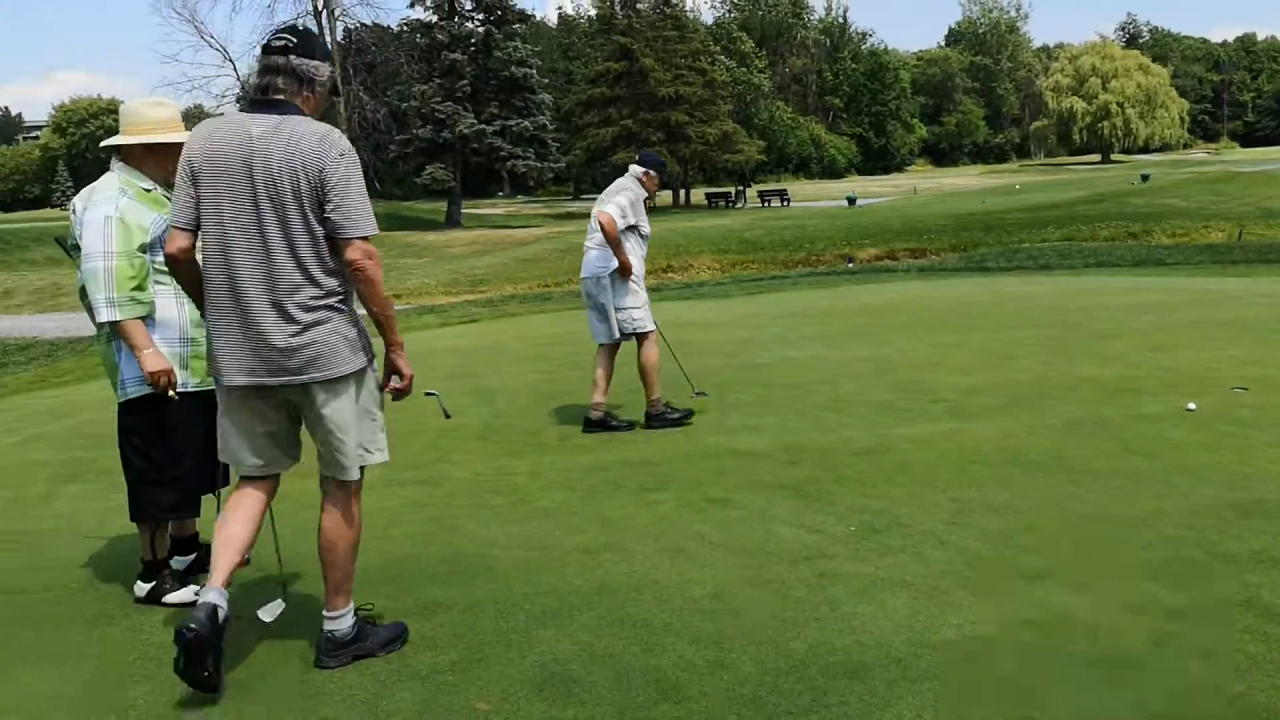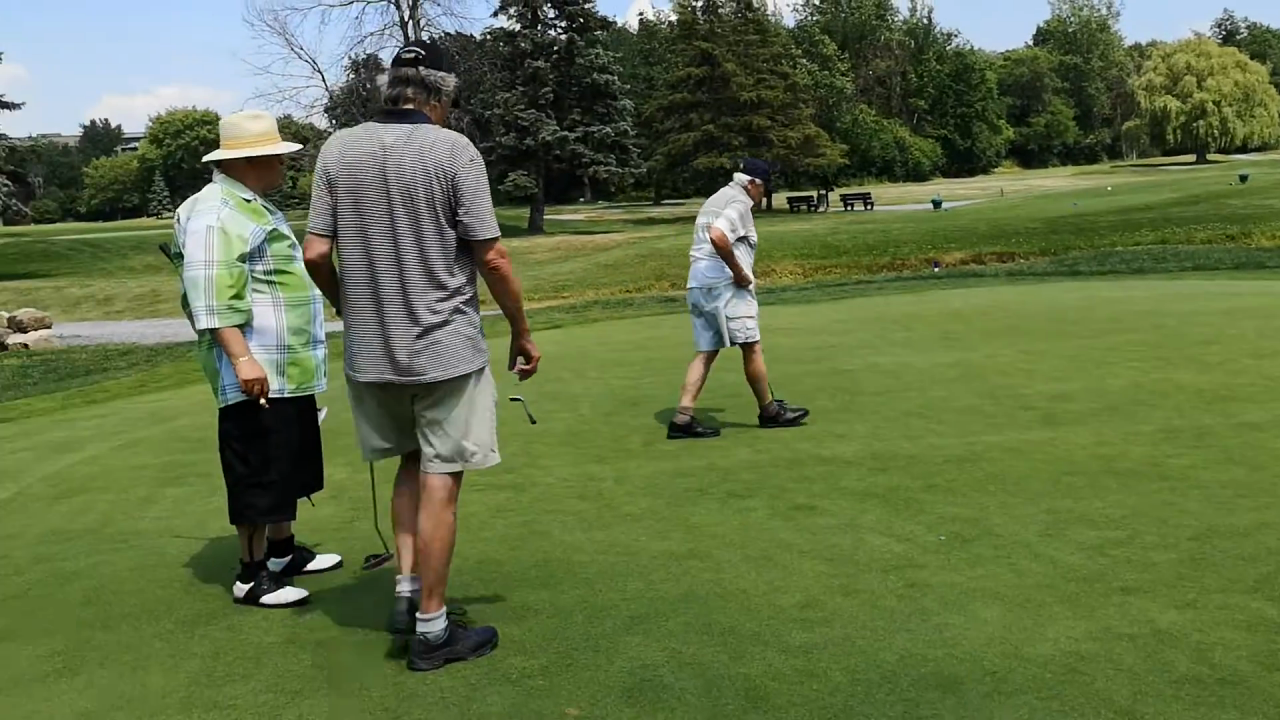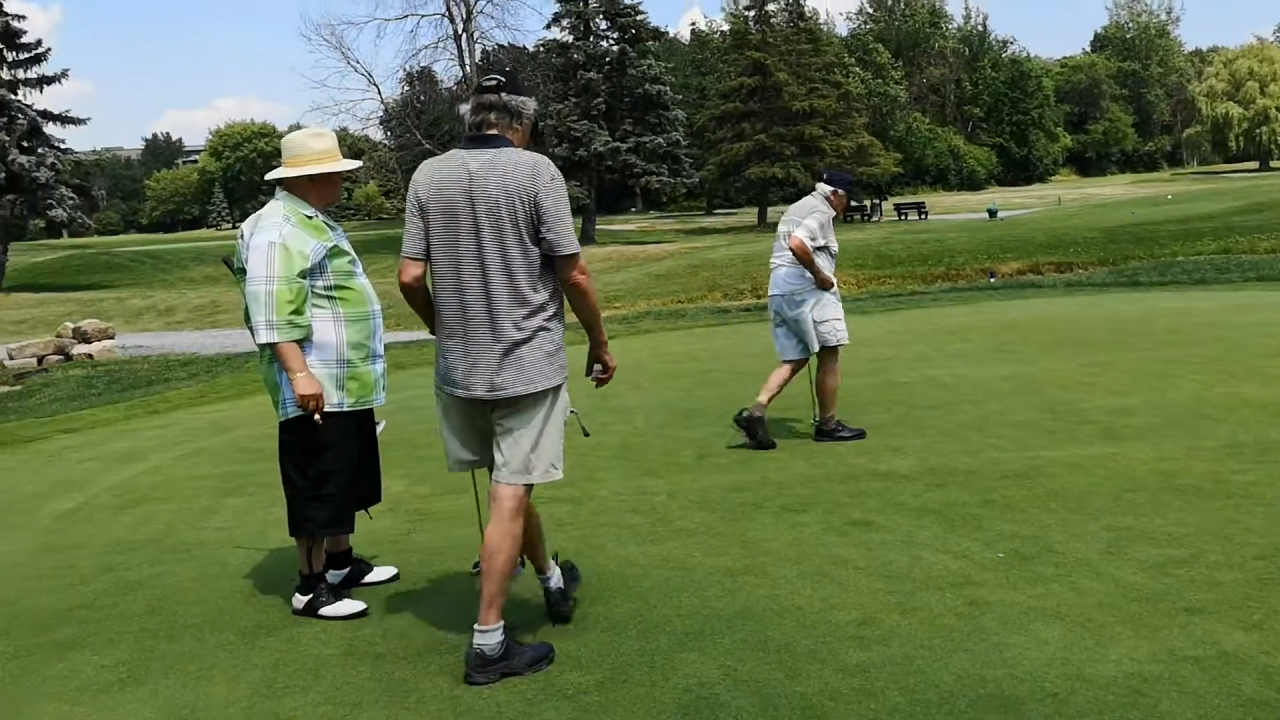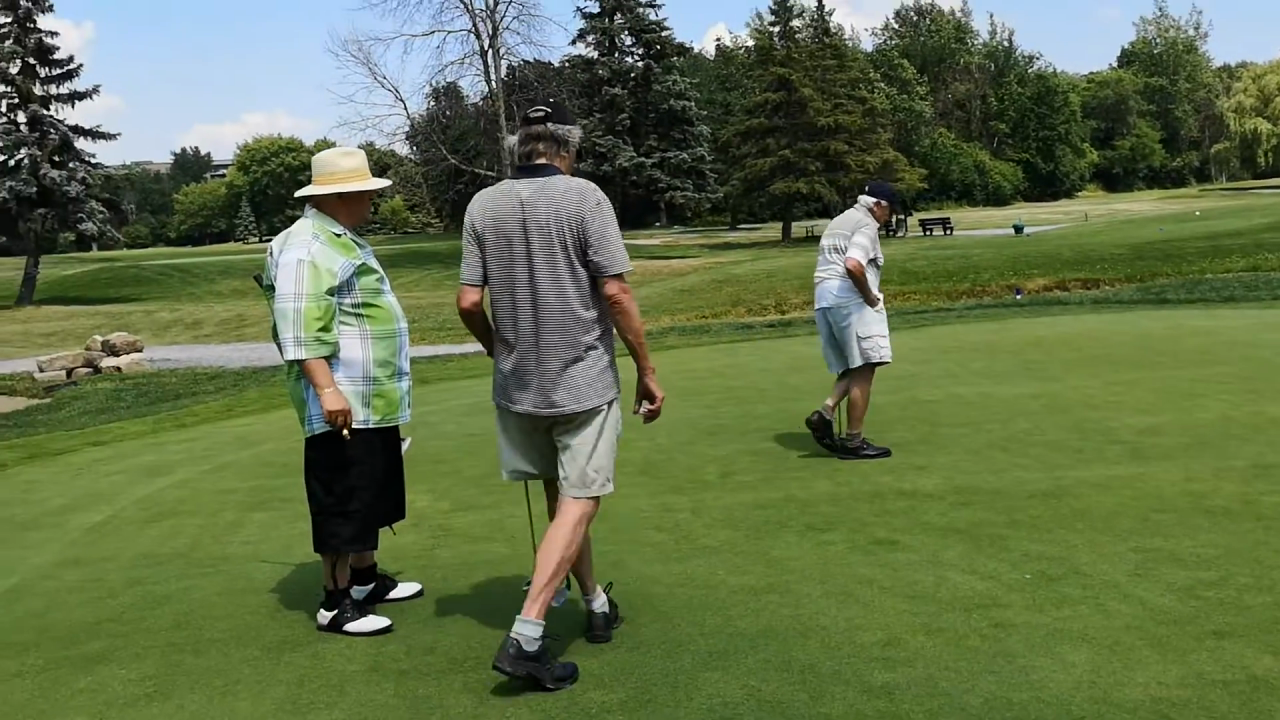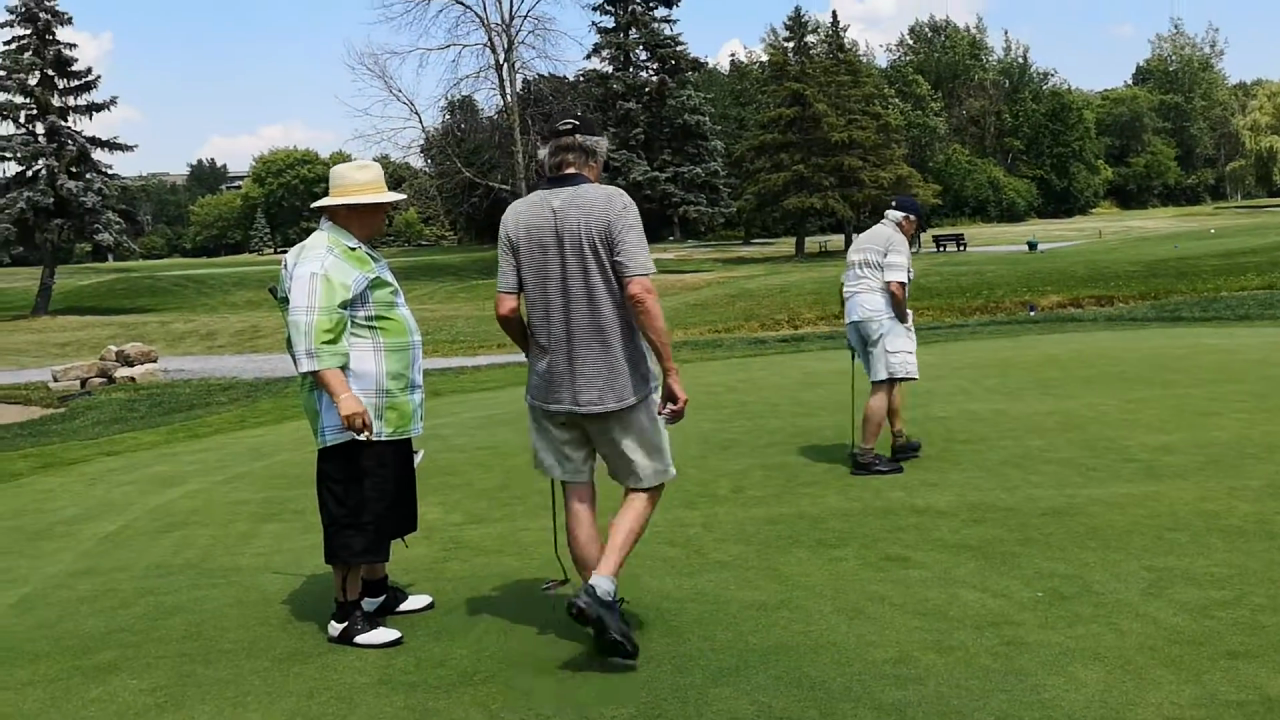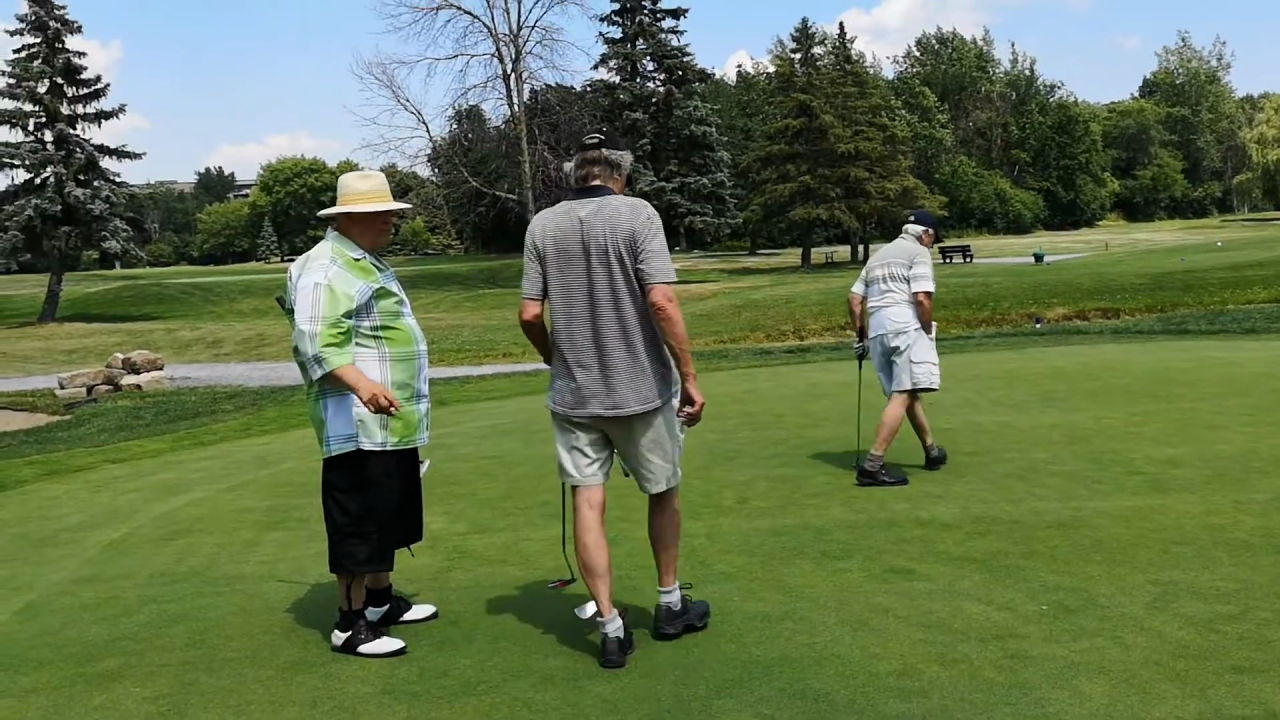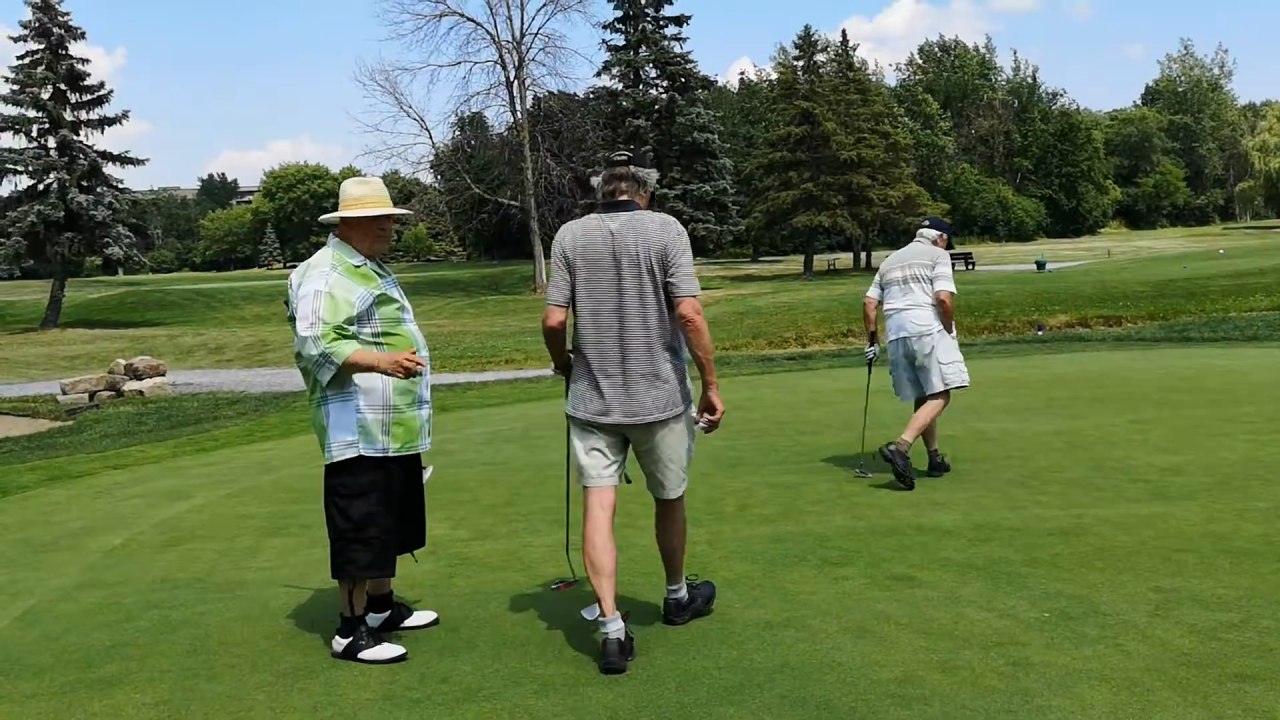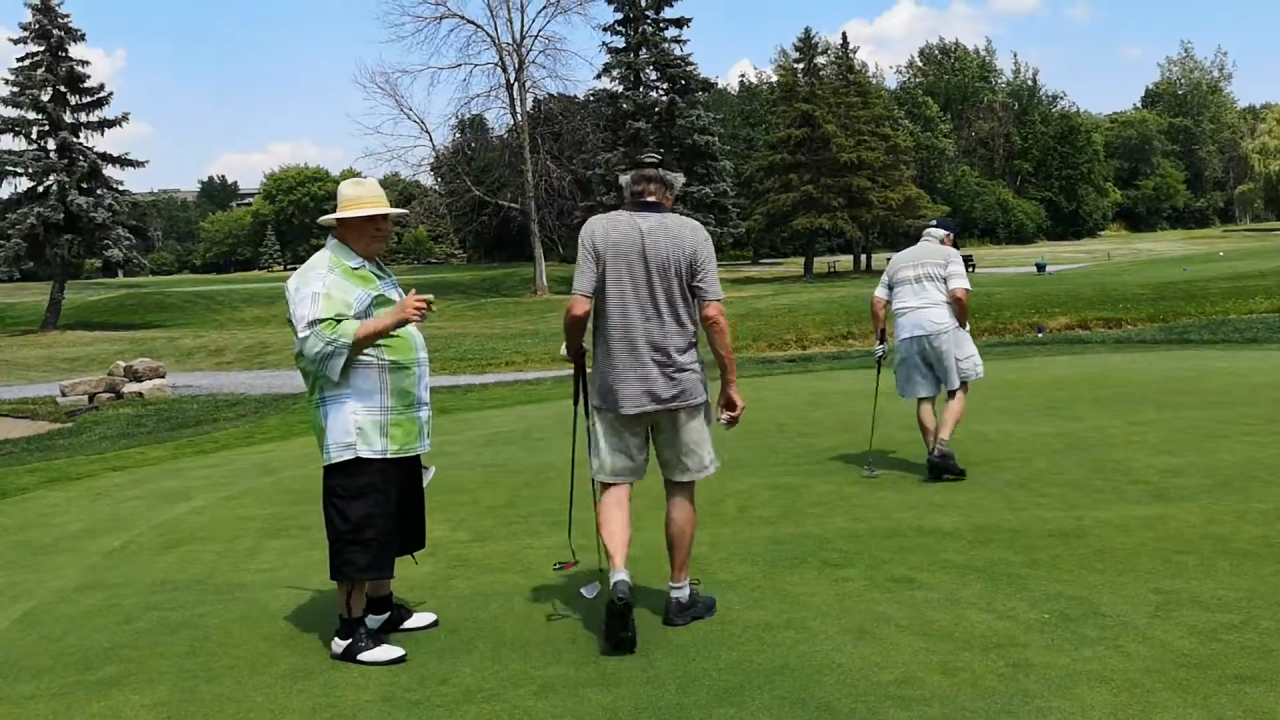
dt=0.2s
person 1, frame 1
left shoulder: (203, 140)
right shoulder: (326, 143)
left elbow: (177, 248)
right elbow: (359, 256)
right wrist: (396, 346)
left hip: (240, 354)
right hip: (325, 350)
left knee: (256, 482)
right knee: (343, 486)
left ankle: (211, 605)
right ankle: (340, 628)
person 1, frame 2
left shoulder: (338, 149)
right shoulder: (453, 150)
left elbow: (316, 253)
right elbow: (491, 257)
right wrist: (522, 332)
left hip: (370, 351)
right hip: (445, 348)
left knee: (411, 467)
right knee: (441, 484)
left ankle: (405, 594)
right ankle: (431, 629)
person 1, frame 3
left shoulder: (428, 175)
right shoulder: (536, 171)
left elbow: (410, 276)
right elbow: (574, 274)
right wrist: (600, 343)
left hip: (460, 366)
right hip: (528, 363)
left knee: (509, 486)
right knee: (510, 496)
left ankle: (552, 584)
right ankle: (487, 642)
person 1, frame 4
left shoulder: (482, 205)
right shoulder: (584, 196)
left elbow: (469, 302)
right elbow: (616, 294)
right wrist: (646, 370)
left hip: (517, 384)
right hip: (583, 380)
left knee: (561, 497)
right knee: (577, 504)
left ankle: (596, 605)
right ankle: (524, 637)
person 1, frame 5
left shoulder: (516, 215)
right shoulder: (613, 202)
left elbow: (506, 309)
right elbow: (640, 294)
right wrist: (671, 371)
left hip: (551, 387)
right hip: (619, 382)
left knee: (578, 499)
right knee: (646, 483)
left ankle: (599, 603)
right ankle: (601, 588)
person 1, frame 6
left shoulder: (542, 224)
right shoulder: (637, 213)
left elbow: (529, 315)
right elbow: (662, 302)
right wrist: (688, 376)
left hip: (572, 392)
right hip: (641, 387)
left knee: (588, 504)
right knee: (662, 492)
left ankle: (610, 627)
right ankle: (670, 604)
person 1, frame 7
left shoulder: (570, 235)
right shoulder: (665, 229)
left elbow: (553, 321)
right elbow: (688, 313)
left wrist: (563, 364)
right wrist: (710, 385)
left hip: (592, 398)
right hip: (659, 395)
left knee: (598, 507)
right knee: (670, 498)
left ankle: (611, 628)
right ankle: (678, 596)
person 1, frame 8
left shoulder: (597, 229)
right shoulder: (691, 232)
left elbow: (577, 310)
right elbow: (713, 316)
left wrist: (573, 350)
right wrist: (730, 382)
left hip: (614, 387)
right hip: (680, 386)
left knee: (614, 489)
right knee: (681, 490)
left ankle: (619, 580)
right ankle: (680, 596)
person 2, frame 1
left shoulder: (152, 196)
right shoulder: (111, 201)
right elbow: (111, 289)
right wrist: (146, 350)
left hip: (190, 366)
right hip: (158, 369)
left knee: (188, 465)
right knee: (160, 473)
left ankle: (186, 549)
right ankle: (153, 573)
person 2, frame 2
left shoulder: (251, 205)
right shoulder: (214, 211)
right elbow: (212, 297)
right wrist: (242, 358)
left hip: (287, 370)
right hip: (256, 373)
left knee: (285, 469)
right knee: (259, 475)
left ankle: (284, 552)
right ankle: (252, 575)
person 2, frame 3
left shoulder: (313, 222)
right shoulder: (277, 228)
right elbow: (273, 311)
right wrist: (299, 373)
left hip: (346, 383)
right hip: (317, 386)
left knee: (344, 481)
right knee: (317, 488)
left ankle: (342, 564)
right ankle: (311, 586)
person 2, frame 4
left shoulder: (341, 240)
right shoulder: (306, 246)
right elbow: (301, 327)
right wrist: (326, 389)
left hip: (374, 400)
right hip: (343, 401)
left knee: (369, 497)
right knee: (342, 503)
left ankle: (366, 580)
right ankle: (336, 602)
person 2, frame 5
left shoulder: (358, 253)
right shoulder: (321, 259)
right elbow: (313, 338)
right wrist: (343, 395)
left hip: (387, 411)
right hip: (355, 413)
left knee: (380, 508)
right knee: (354, 513)
left ankle: (377, 591)
right ankle: (347, 615)
person 2, frame 6
left shoulder: (366, 261)
right shoulder: (325, 267)
right elbow: (318, 343)
right wrist: (363, 386)
left hip: (391, 422)
right hip: (357, 424)
left knee: (385, 517)
right knee: (359, 521)
left ankle: (380, 600)
right ankle: (351, 624)
person 2, frame 7
left shoulder: (370, 268)
right shoulder: (326, 273)
right elbow: (319, 344)
right wrist: (382, 362)
left hip: (394, 426)
right hip: (358, 428)
left knee: (387, 522)
right knee: (360, 527)
left ankle: (381, 607)
right ankle: (351, 630)
person 2, frame 8
left shoulder: (371, 269)
right shoulder: (324, 274)
right elbow: (322, 340)
right wrist: (391, 319)
left hip: (392, 426)
right hip: (357, 429)
left knee: (386, 523)
right knee: (359, 529)
left ankle: (381, 608)
right ankle: (351, 632)
person 3, frame 1
left shoulder: (620, 190)
right shoulder: (630, 192)
right elbow: (605, 220)
left wrist: (622, 262)
right wrist: (623, 260)
left hip: (596, 274)
right hip: (614, 274)
left knee: (609, 343)
right knee: (647, 337)
left ankle: (597, 413)
right ankle: (656, 408)
person 3, frame 2
left shoulder: (717, 199)
right shoulder: (739, 202)
right elbow: (717, 237)
right wrist: (739, 272)
left hip: (700, 282)
right hip: (723, 283)
left knee: (706, 351)
right knee: (752, 347)
left ankle: (683, 418)
right ankle: (769, 411)
person 3, frame 3
left shoulder: (798, 208)
right shoulder: (821, 212)
right elbow: (797, 245)
right wrist: (822, 275)
left hip: (781, 289)
right hip: (806, 289)
left knee: (794, 360)
right knee: (829, 355)
left ankle: (754, 412)
right ankle: (828, 425)
person 3, frame 4
left shoulder: (838, 222)
right shoulder: (866, 225)
right elbow: (853, 265)
right wrist: (870, 294)
left hip: (825, 302)
right hip: (852, 302)
left knee: (854, 370)
right knee: (863, 371)
left ankle: (824, 414)
right ankle: (853, 441)
person 3, frame 5
left shoulder: (862, 238)
right shoulder: (897, 240)
left elbow: (846, 284)
right elbow: (895, 287)
right wrist: (904, 318)
left hip: (855, 316)
right hip: (882, 316)
left knee: (889, 381)
right knee: (885, 385)
left ankle: (900, 442)
right ankle: (865, 456)
person 3, frame 6
left shoulder: (878, 255)
right shoulder: (919, 253)
left elbow: (855, 299)
right elbow: (922, 299)
left wrist: (859, 336)
right wrist: (928, 331)
left hip: (878, 330)
right hip: (907, 328)
left knee: (909, 392)
right knee: (902, 396)
left ankle: (932, 451)
right ankle: (872, 464)
person 3, frame 7
left shoulder: (890, 260)
right shoulder: (938, 255)
left elbow: (869, 303)
right elbow: (944, 298)
left wrist: (871, 340)
right wrist: (949, 330)
left hip: (896, 334)
right hip: (927, 330)
left knee: (923, 397)
right knee: (938, 397)
left ankle: (935, 459)
right ankle: (899, 447)
person 3, frame 8
left shoulder: (897, 259)
right shoulder: (949, 254)
left elbow: (878, 302)
right elbow: (959, 295)
left wrist: (880, 338)
right wrist: (963, 326)
left hip: (906, 333)
right hip: (941, 328)
left knee: (925, 397)
right knee: (958, 390)
left ankle: (936, 458)
right ankle: (942, 448)
